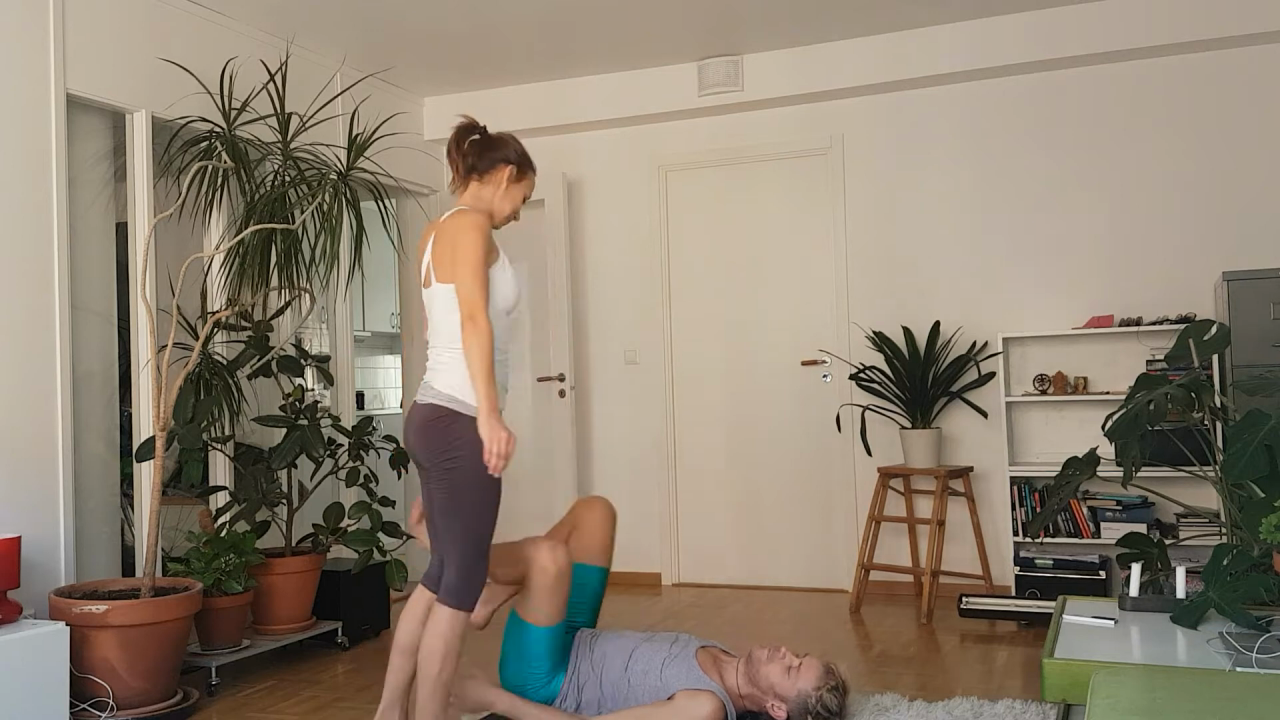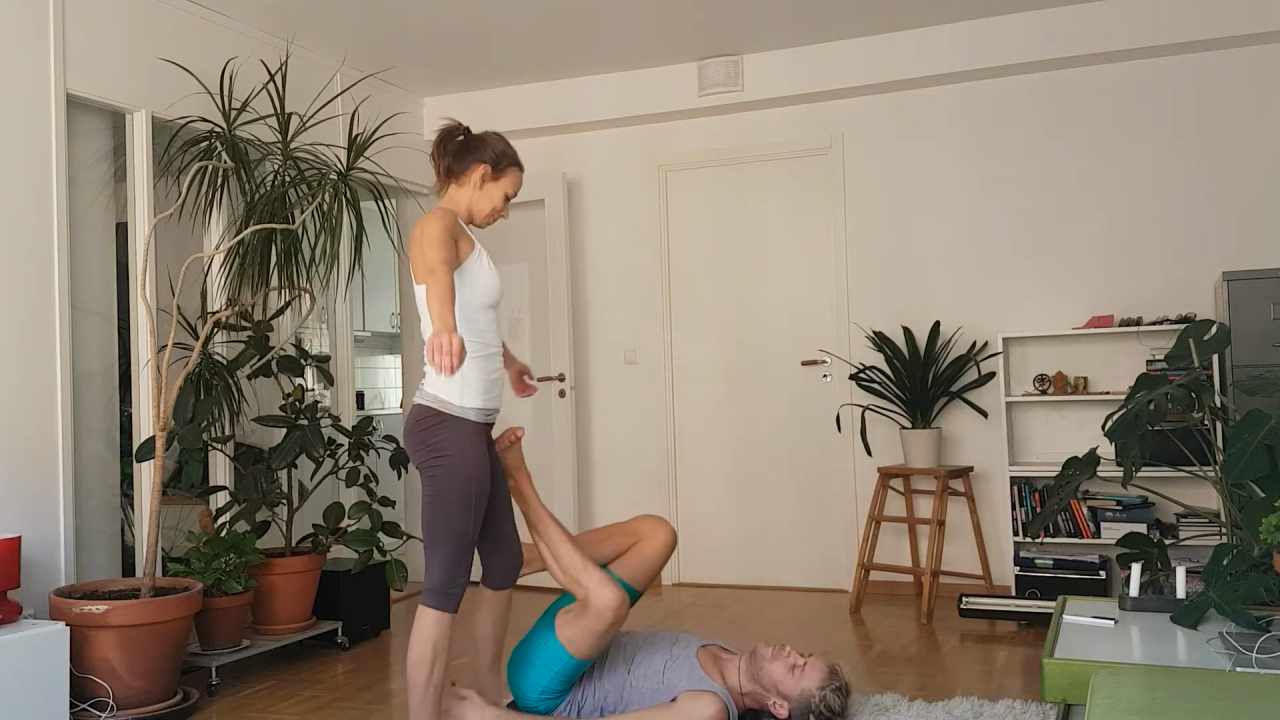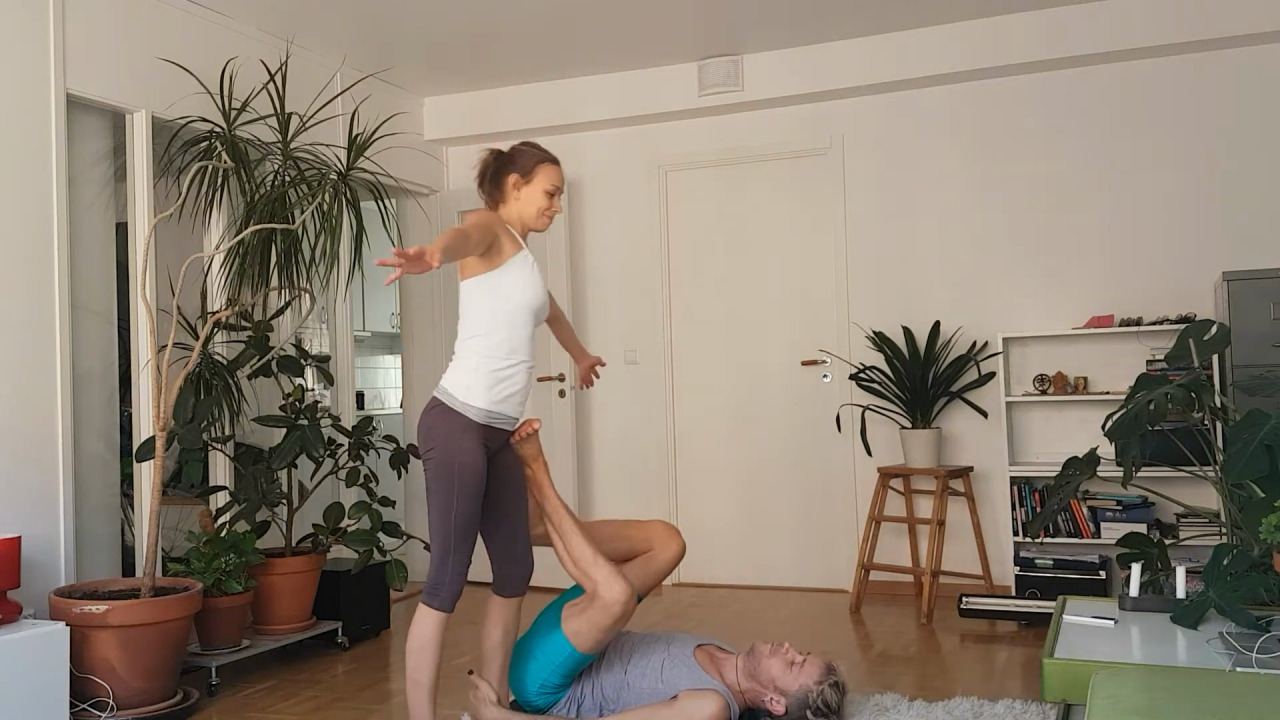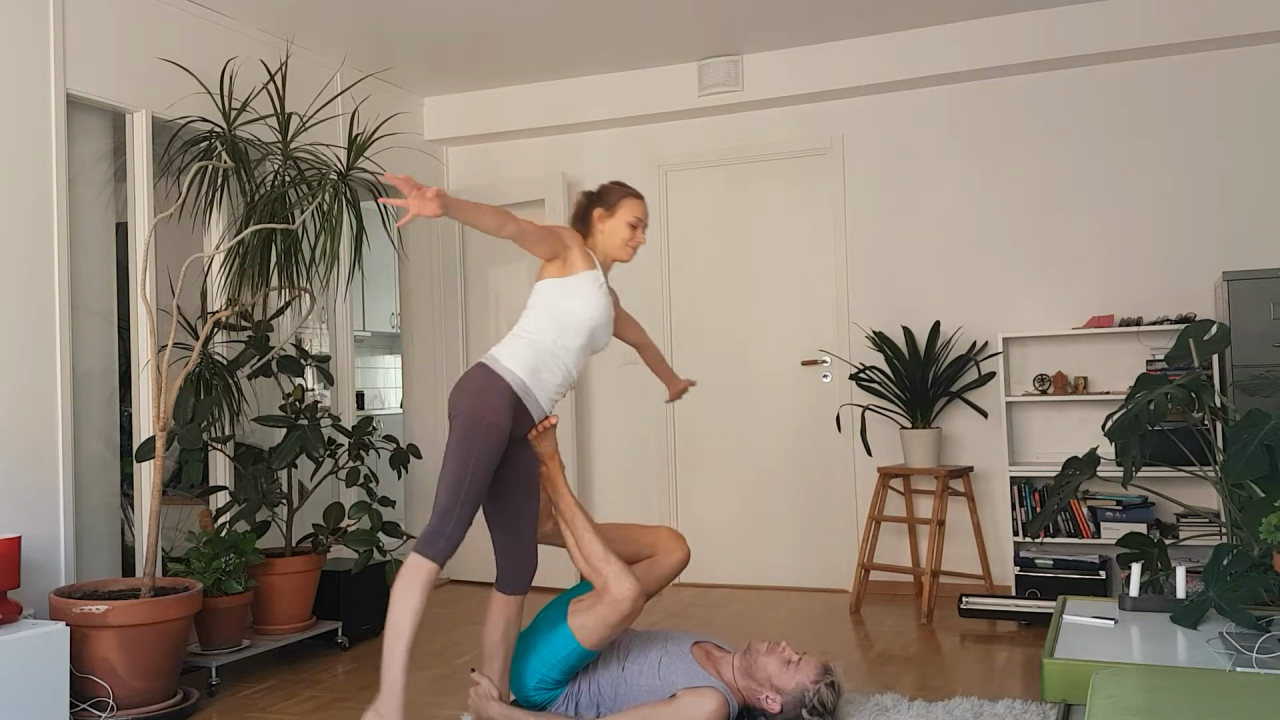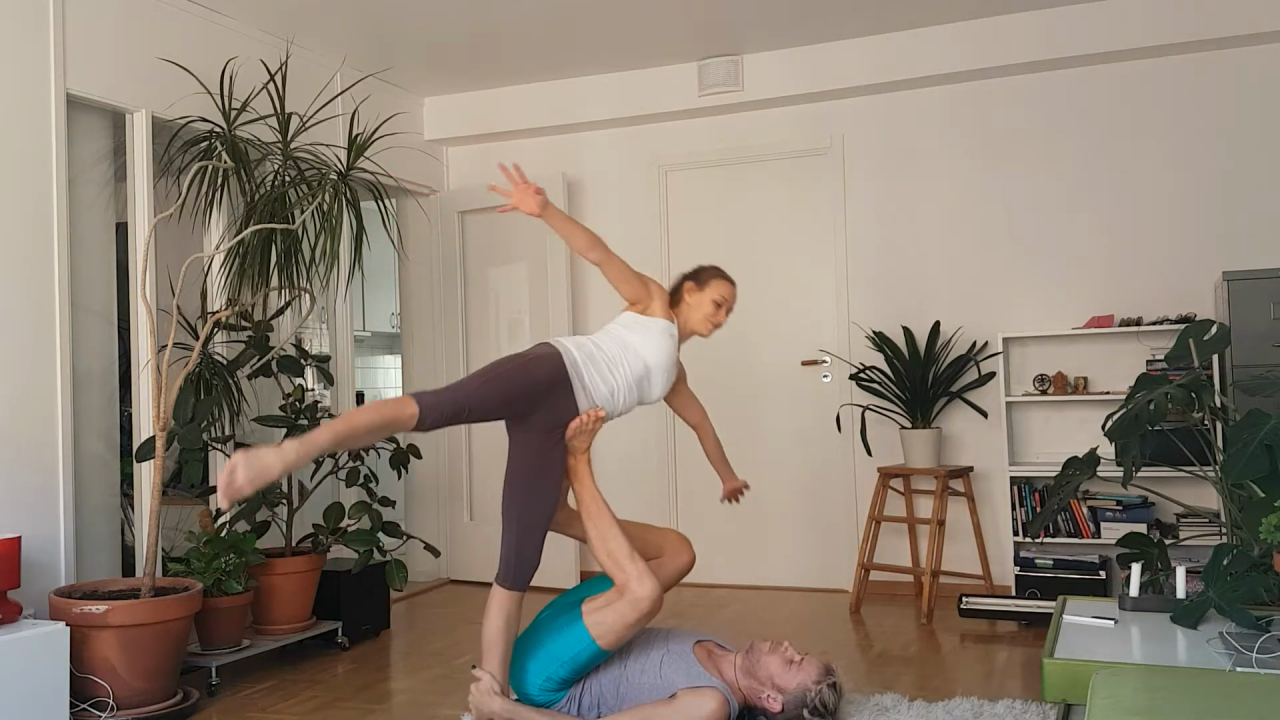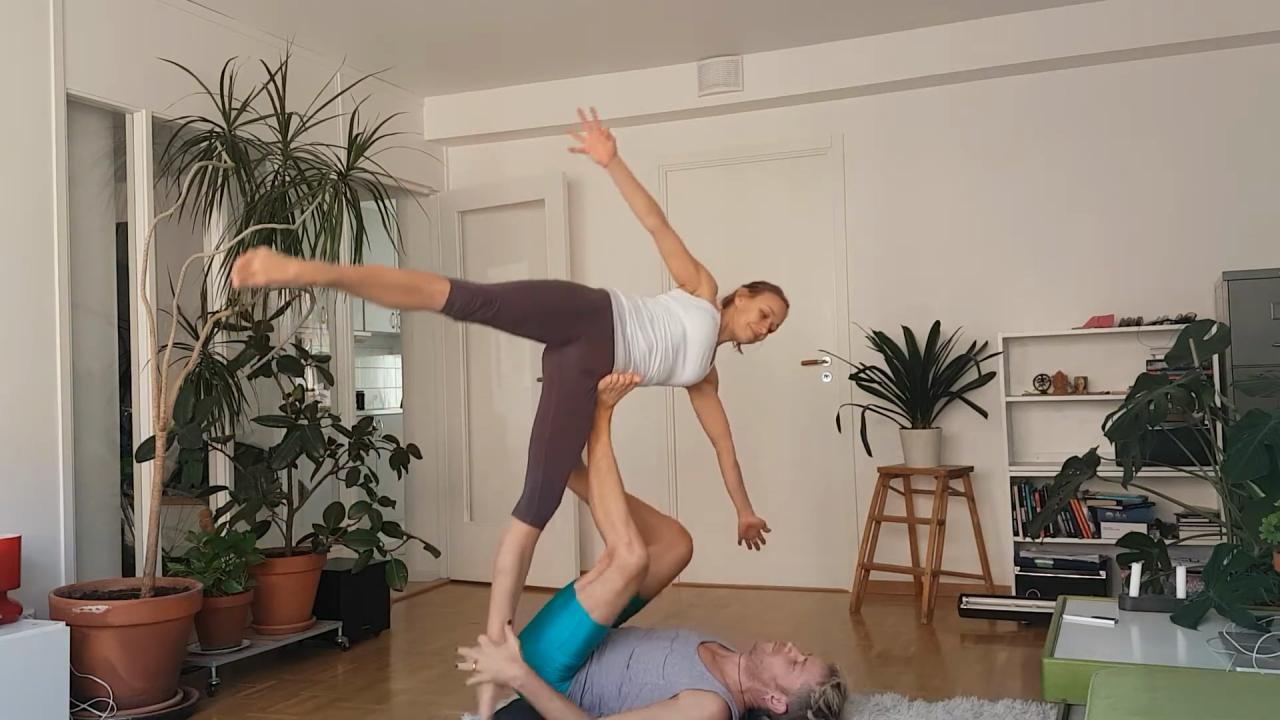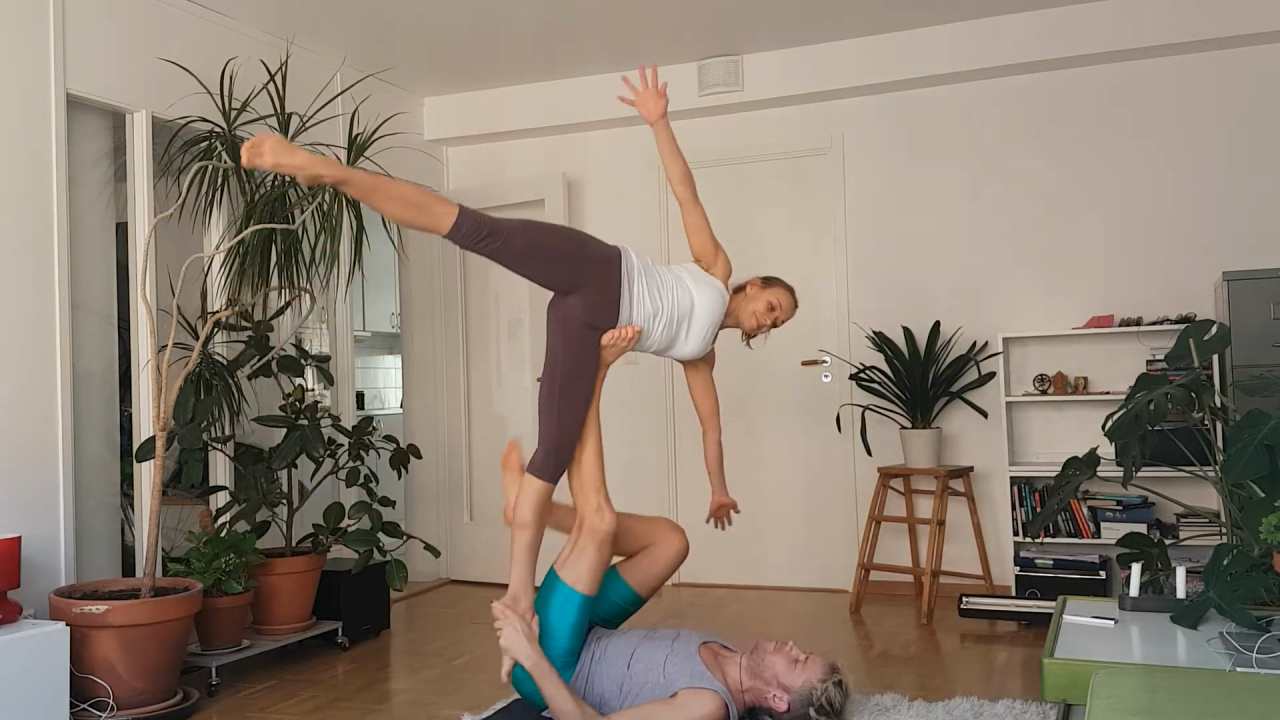
dt=0.5s
person 1, frame 1
left shoulder: (441, 232)
right shoulder: (471, 226)
right elbow: (474, 319)
right wrist: (488, 412)
left hip: (435, 416)
right hip: (459, 421)
left knee: (442, 574)
right knee: (461, 584)
person 1, frame 2
left shoulder: (459, 236)
right shoulder: (438, 224)
right elbow: (437, 278)
left wrist: (508, 361)
right wrist: (445, 327)
left hip: (470, 425)
right hip: (448, 423)
left knee: (504, 563)
right knee: (445, 583)
person 1, frame 3
left shoulder: (524, 254)
right shoulder: (491, 231)
left elbow: (550, 310)
right elbow: (463, 236)
left wrist: (581, 356)
right wrist: (433, 254)
left hip: (499, 433)
right hip: (457, 423)
left knee: (514, 572)
right knee: (446, 580)
person 1, frame 4
left shoulder: (604, 290)
right shoulder: (565, 249)
left elbow: (634, 333)
right elbow: (508, 224)
left wrist: (669, 378)
right wrist: (445, 205)
left hip: (521, 422)
right hip: (492, 391)
left knee: (517, 571)
right knee: (443, 532)
person 1, frame 5
left shoulder: (674, 376)
right shoulder: (651, 301)
left elbow: (700, 418)
right elbow: (598, 254)
left wrist: (727, 472)
right wrist: (547, 212)
left hip: (554, 422)
right hip: (548, 374)
left knee: (519, 566)
right knee: (431, 407)
right ankle: (284, 454)
person 1, frame 6
left shoulder: (704, 373)
right shoulder: (702, 289)
left elbow: (723, 440)
right elbow: (658, 227)
left wrist: (744, 509)
right wrist: (613, 164)
left hip: (592, 366)
right hip: (591, 318)
left knee: (537, 505)
right knee: (465, 298)
left ankle: (495, 645)
right ankle: (309, 270)
person 1, frame 7
left shoulder: (700, 351)
right shoulder: (716, 266)
left elbow: (709, 416)
right elbow: (685, 193)
left wrist: (719, 487)
right wrist: (658, 121)
left hip: (591, 323)
right hip: (598, 271)
left knee: (555, 452)
right knee: (473, 227)
left ankle: (519, 592)
right ankle: (320, 169)
person 2, frame 1
right shoulder: (730, 665)
left hip: (542, 683)
right hip: (570, 647)
left knee: (550, 557)
right knee: (594, 511)
right ankle: (492, 596)
person 2, frame 2
right shoulder: (731, 664)
left hip: (542, 687)
right hip: (580, 660)
left knee: (608, 600)
right knee: (656, 534)
left ankle: (522, 487)
right ankle: (526, 558)
person 2, frame 3
right shoulder: (735, 665)
left hip: (545, 685)
right hip: (578, 658)
left knee: (616, 593)
right knee: (666, 540)
left ankle: (537, 477)
right ankle: (537, 525)
person 2, frame 4
right shoulder: (731, 665)
left hip: (543, 678)
right hip: (565, 648)
left knee: (624, 591)
right knee: (671, 548)
left ankle: (552, 475)
right ankle: (548, 524)
person 2, frame 5
right shoulder: (732, 665)
left hip: (542, 675)
left knee: (643, 590)
right knee: (677, 551)
left ankle: (577, 462)
right ankle: (557, 512)
person 2, frame 6
right shoulder: (731, 664)
left wrist: (517, 676)
left hip: (546, 667)
right hip: (587, 650)
left knee: (630, 556)
right knee: (674, 544)
left ankle: (599, 421)
person 2, frame 7
right shoulder: (737, 666)
left wrist: (532, 656)
left hip: (548, 668)
right hip: (586, 643)
left knee: (599, 521)
right knee: (668, 537)
left ankle: (593, 373)
